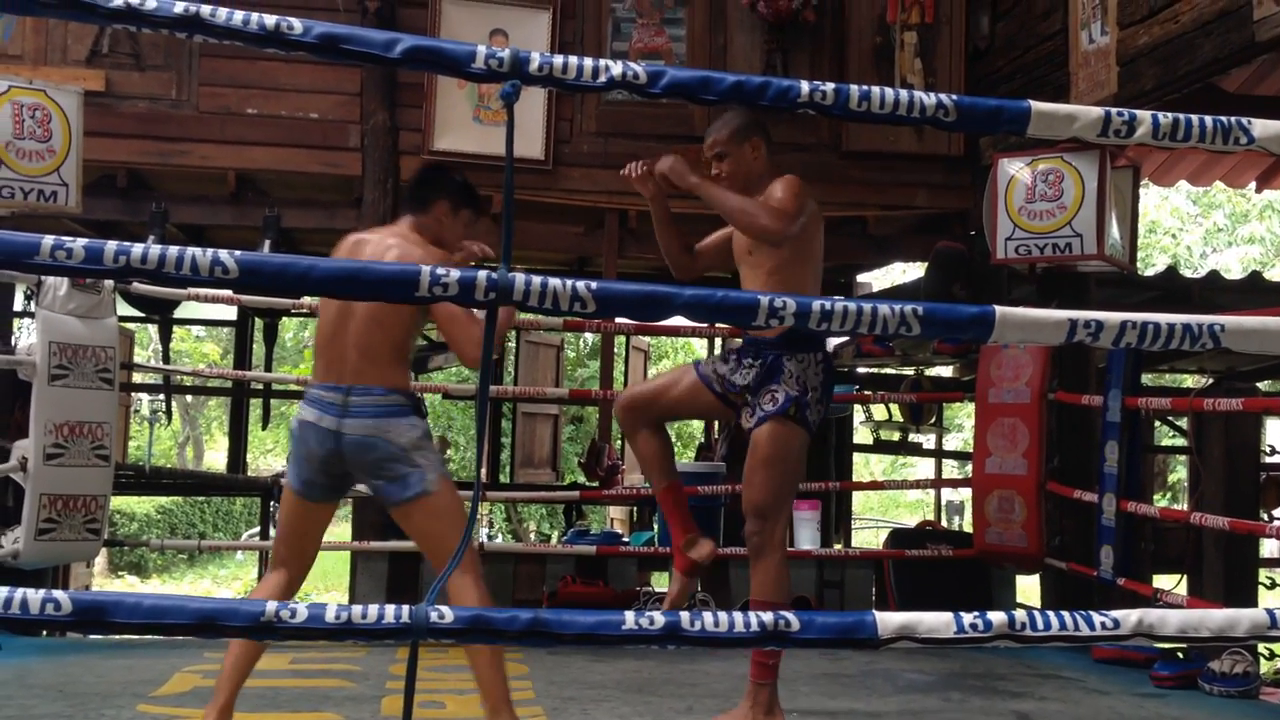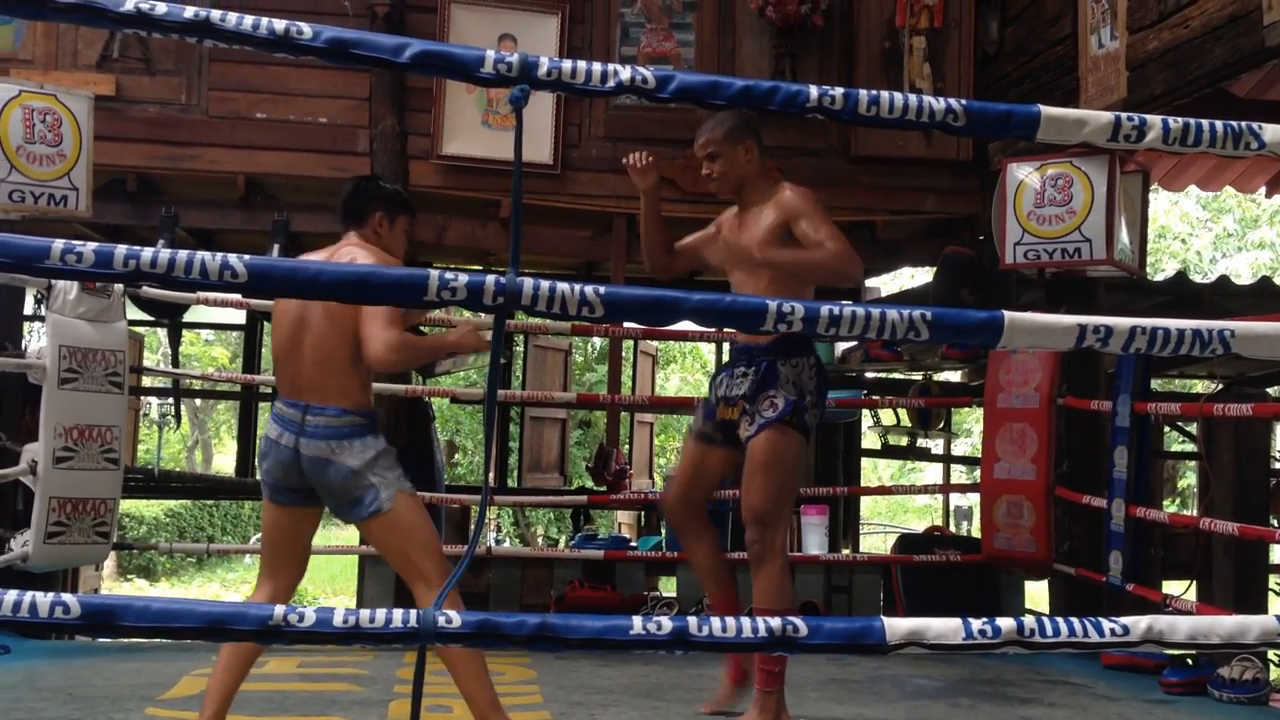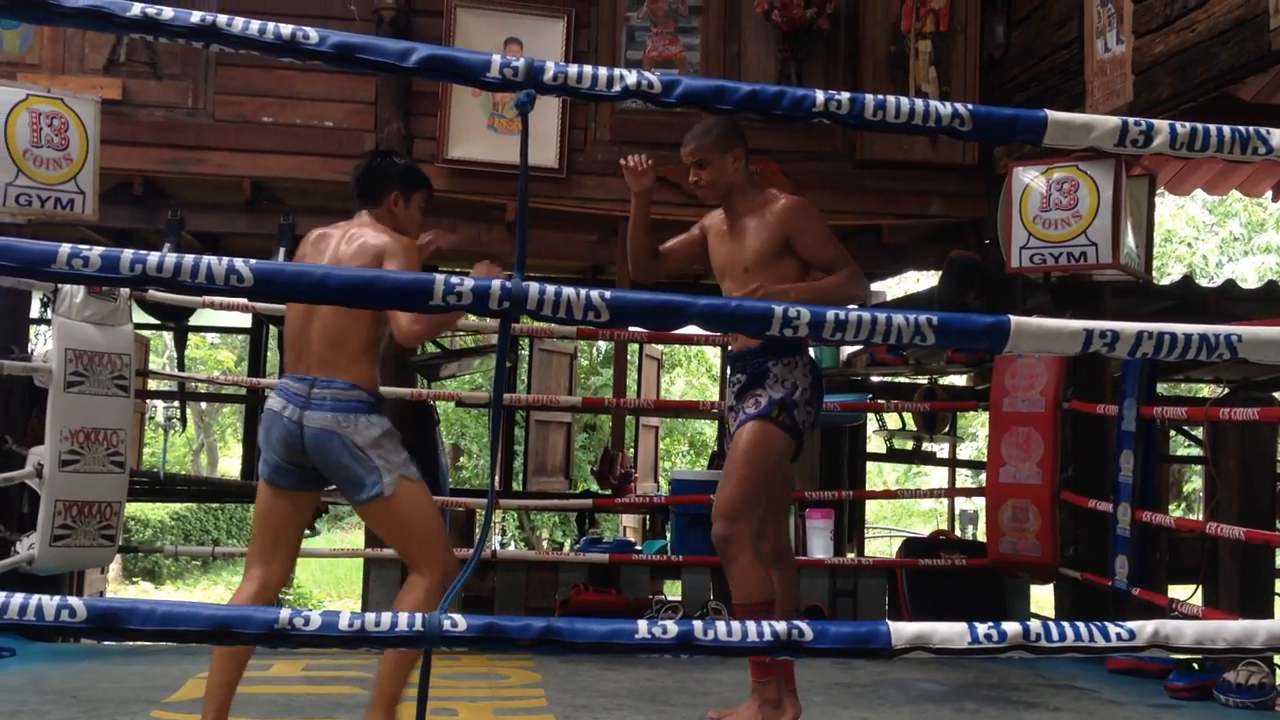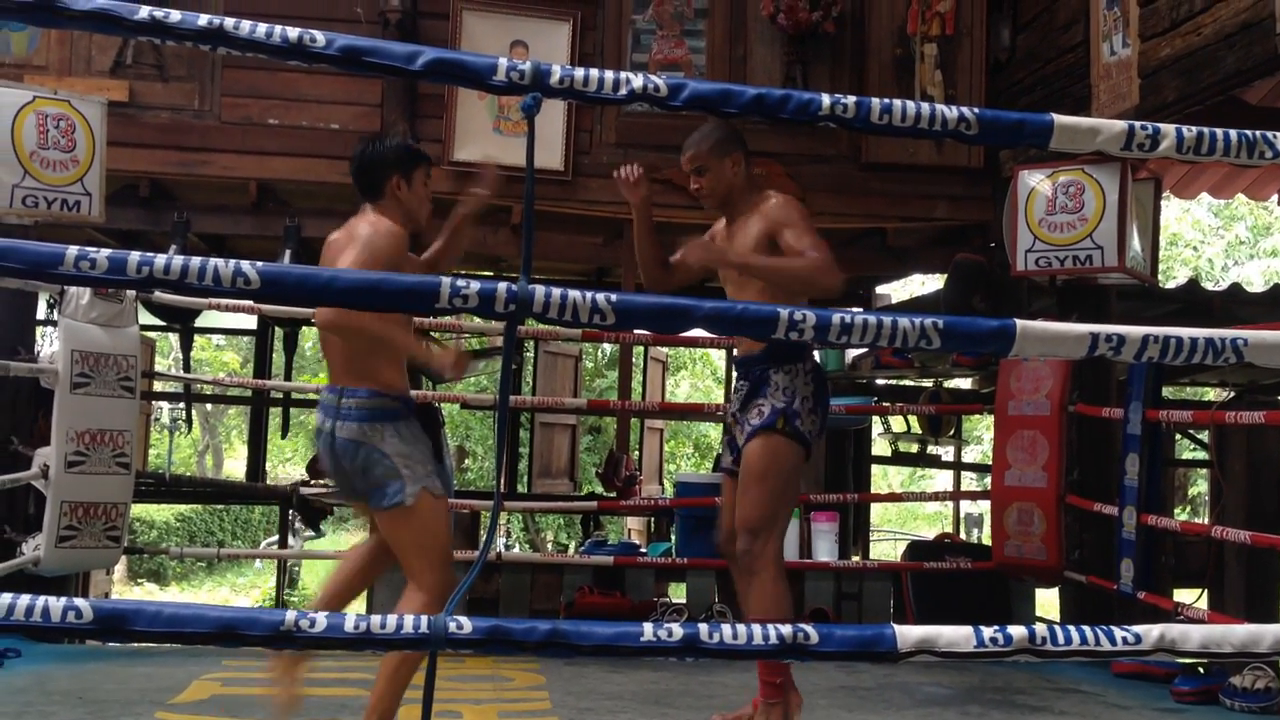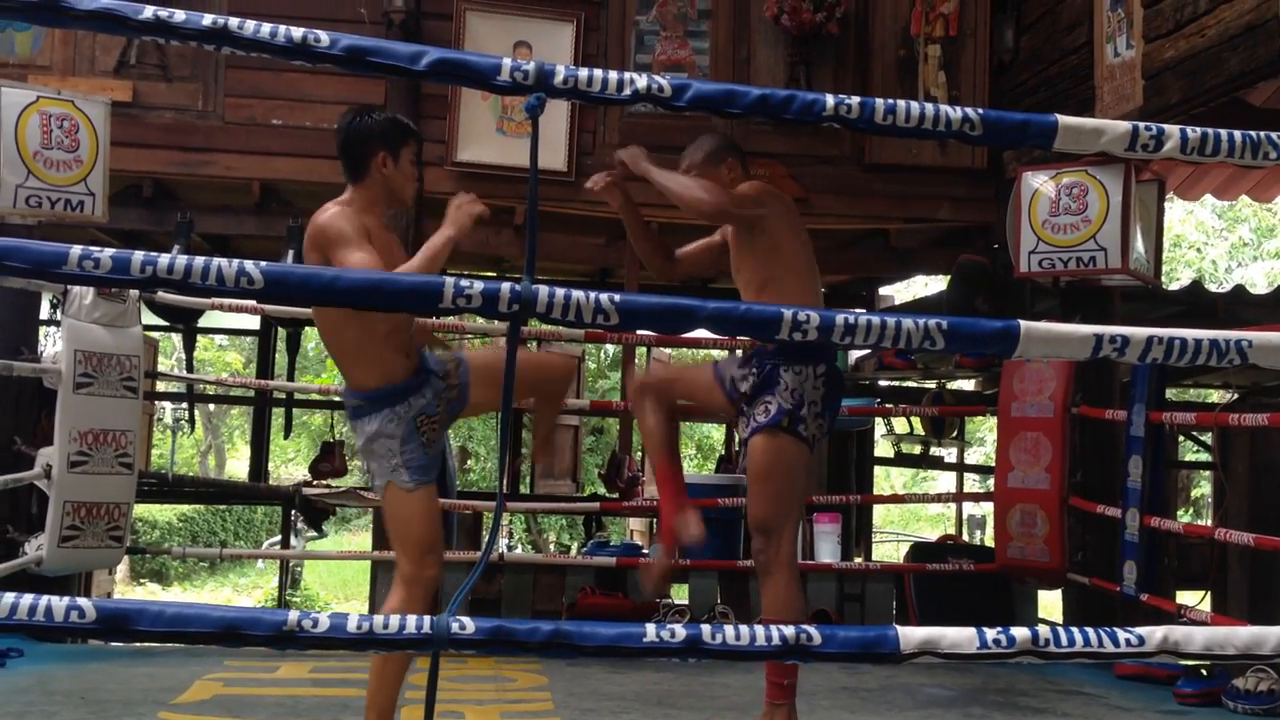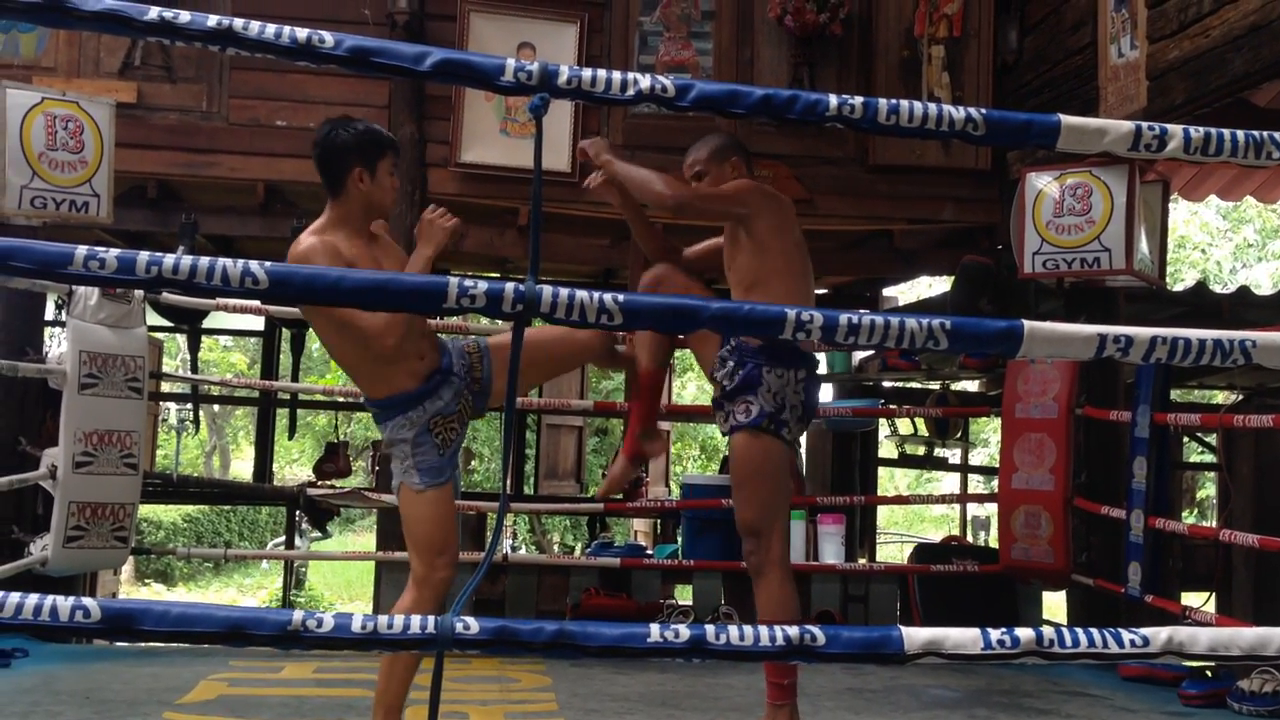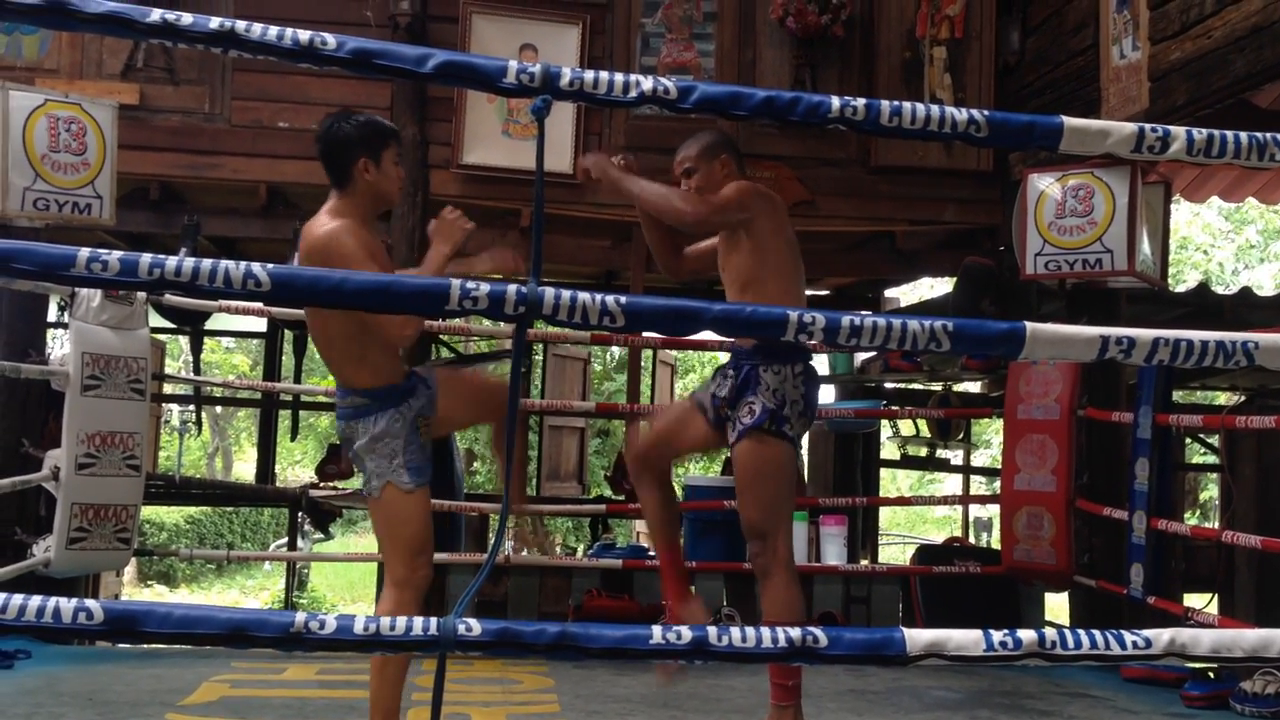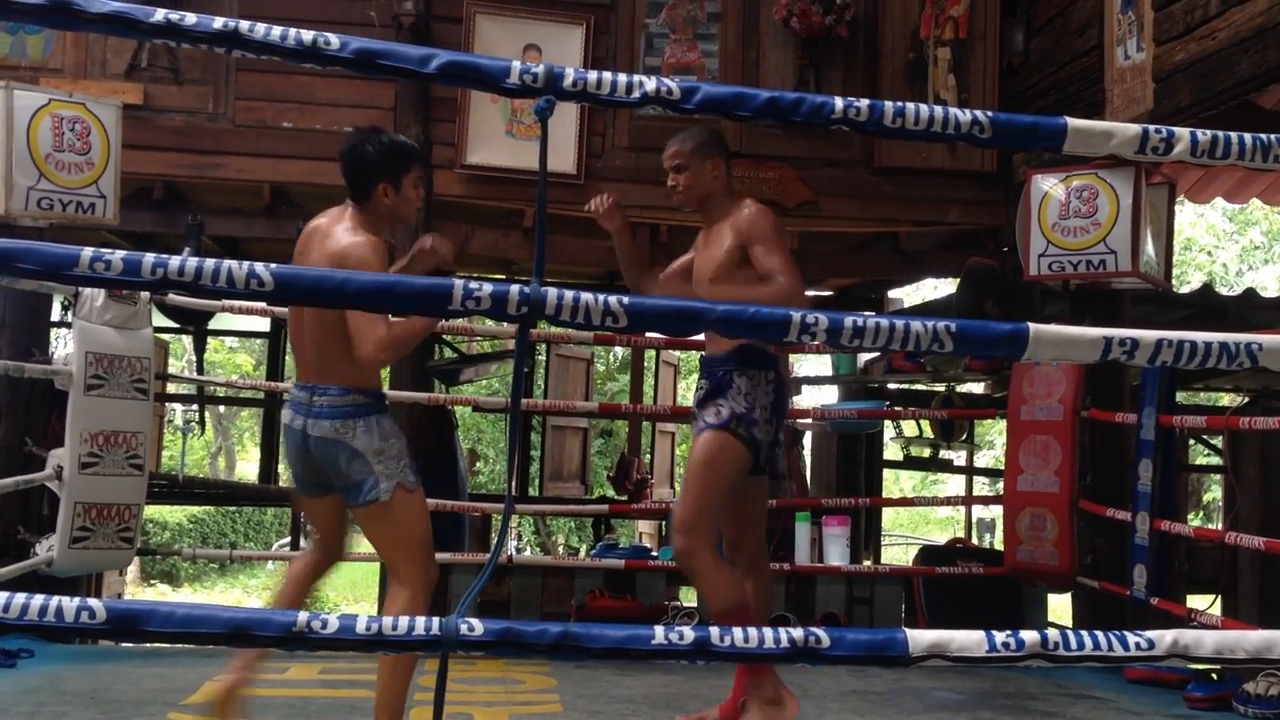
dt=0.2s
person 1, frame 1
left shoulder: (788, 191)
right shoulder: (740, 214)
left elbow: (779, 229)
right elbow: (686, 265)
left wrist: (691, 183)
right wrist: (655, 201)
left hip: (792, 365)
right hip: (746, 360)
left knee: (763, 531)
right knee: (633, 405)
right ankle: (686, 545)
person 1, frame 2
left shoulder: (791, 202)
right shoulder: (728, 218)
left elbow: (848, 266)
right elbow: (662, 265)
left wrist: (755, 256)
right wrist: (649, 198)
left hip: (785, 372)
right hip: (738, 372)
left knee: (762, 537)
right knee: (679, 503)
right ankle: (742, 662)
person 1, frame 3
left shoulder: (787, 212)
right shoulder: (710, 227)
left elbow: (854, 285)
right elbow: (644, 269)
left wrist: (785, 294)
right wrist: (640, 200)
left hip: (783, 376)
right hip: (743, 381)
left knee: (731, 528)
right knee: (763, 541)
person 1, frame 4
left shoulder: (778, 209)
right shoulder: (722, 232)
left elbow: (829, 279)
right elbow: (658, 281)
left wrist: (742, 262)
right wrist: (641, 210)
left hip: (787, 382)
right hip: (749, 384)
left knee: (754, 547)
right knee: (738, 543)
person 1, frame 5
left shoulder: (764, 200)
right shoulder: (736, 235)
left elbow: (706, 203)
right elbow: (666, 263)
left wrist: (647, 166)
right wrist: (624, 204)
left hip: (793, 375)
right hip: (759, 371)
left knee: (771, 547)
right knee: (647, 388)
right ankle: (675, 517)
person 1, frame 6
left shoulder: (755, 200)
right shoulder: (741, 231)
left elbow: (673, 199)
right elbow: (671, 258)
left wrist: (610, 158)
right wrist: (623, 197)
left hip: (773, 376)
right hip: (746, 365)
left knee: (763, 550)
right knee: (657, 281)
right ankle: (636, 444)
person 1, frame 7
left shoulder: (751, 201)
right shoulder: (739, 225)
left elbow: (689, 214)
right elbow: (676, 260)
left wrist: (618, 179)
right wrist: (635, 190)
left hip: (772, 378)
right hip: (742, 376)
left knee: (768, 551)
right knee: (643, 450)
right ankle: (680, 601)
person 1, frame 8
left shoulder: (752, 219)
right shoulder: (709, 236)
left elbow: (789, 293)
right elbow: (652, 291)
left wrist: (701, 296)
right wrist: (620, 234)
left hip: (747, 387)
right hip: (720, 391)
left knee: (690, 540)
right knee: (741, 552)
person 2, frame 1
left shoulder: (348, 244)
right shoulder: (427, 259)
right elbow: (474, 352)
right wrist: (506, 298)
left hip: (318, 416)
right hip: (385, 423)
left knee: (281, 575)
right knee: (463, 572)
person 2, frame 2
left shoulder: (298, 265)
right shoulder: (374, 264)
right elbow: (381, 353)
left wrist: (403, 312)
right wrist: (455, 342)
left hip: (283, 432)
right hip: (345, 440)
left knee: (273, 586)
right knee: (433, 582)
person 2, frame 3
left shoulder: (314, 240)
right shoulder: (393, 244)
right elbow: (410, 329)
left hip: (288, 408)
right hip: (346, 417)
left knee: (263, 580)
right knee: (434, 568)
person 2, frame 4
left shoulder: (345, 237)
right shoulder: (385, 233)
left elbow: (423, 271)
right elbow: (337, 307)
left wrist: (468, 212)
right wrist: (423, 351)
left hip: (344, 416)
right hip: (377, 422)
left knee: (381, 546)
right knee: (434, 583)
left ankle: (295, 648)
person 2, frame 5
left shoulder: (373, 222)
right shoulder: (330, 225)
right wrist: (449, 233)
left hip: (431, 375)
right hip: (389, 412)
left knee: (557, 370)
right knee: (419, 574)
left ankle: (545, 448)
person 2, frame 6
left shoulder: (375, 232)
right shoulder: (312, 253)
right elbow: (386, 331)
right wrist: (426, 250)
left hip: (457, 368)
right hip: (411, 417)
left knee: (590, 336)
right knee: (431, 575)
person 2, frame 7
left shoulder: (347, 222)
right shoulder: (331, 237)
right elbow: (402, 323)
left wrist: (467, 265)
right wrist: (444, 255)
left hip: (403, 391)
right hip: (375, 415)
left knee: (498, 394)
right knee: (409, 577)
left ankle: (521, 503)
person 2, frame 8
left shoulder: (321, 227)
right shoulder: (360, 246)
right elbow: (373, 351)
left wrist: (409, 265)
left hip: (305, 410)
right hip: (349, 420)
left knee: (321, 553)
right knee: (414, 576)
